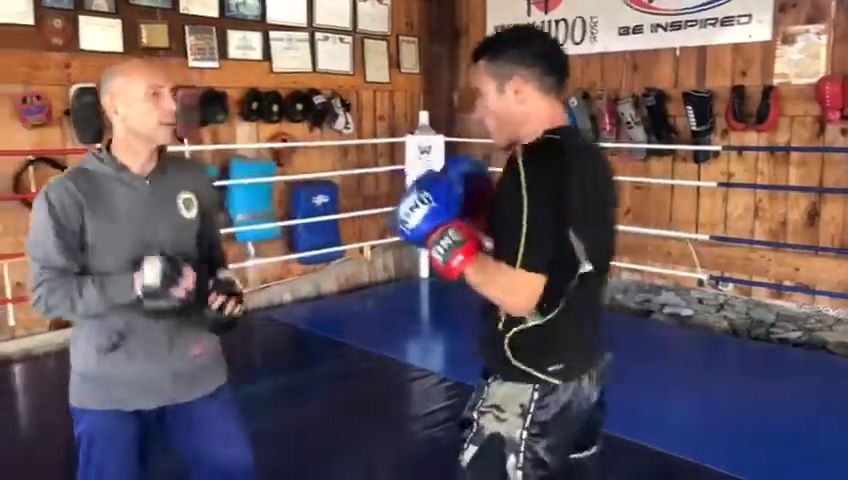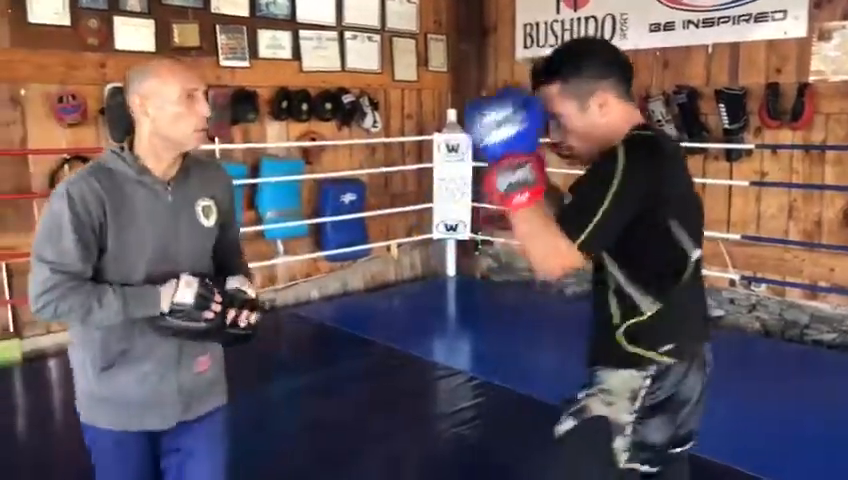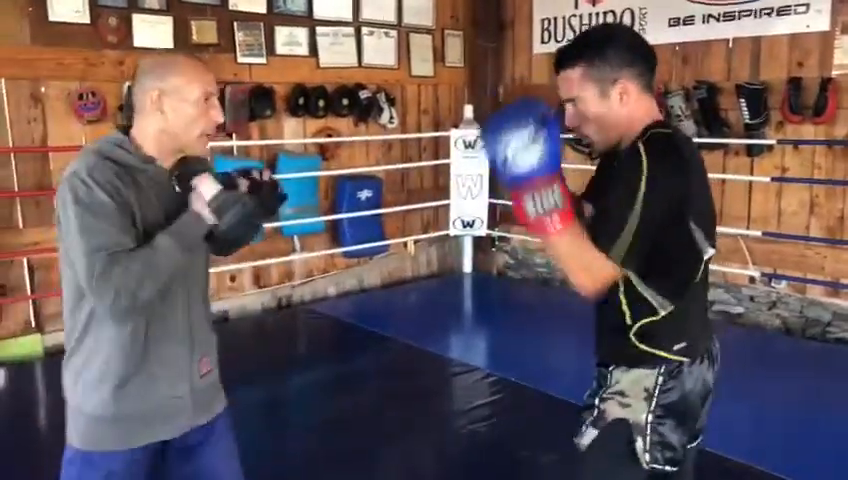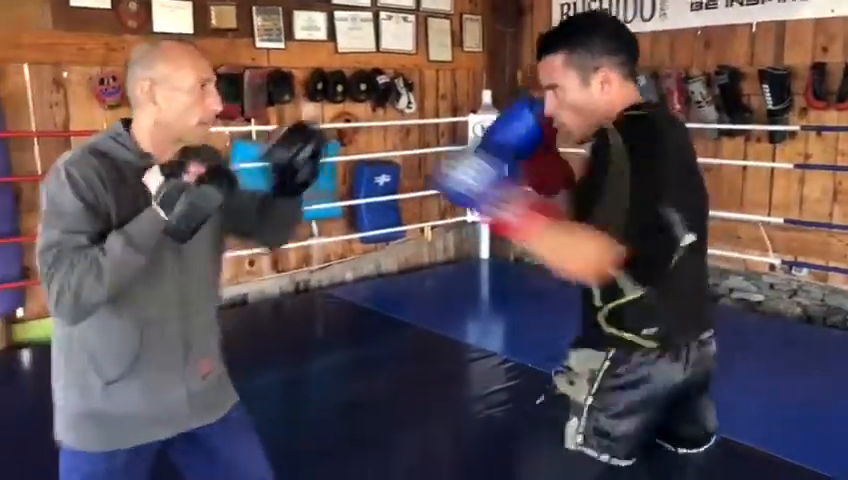
dt=0.3s
person 1, frame 1
left shoulder: (533, 167)
right shoulder: (585, 158)
left elbow: (520, 295)
left wrist: (448, 238)
right wrist: (479, 219)
left hip: (532, 385)
right hip: (580, 370)
person 1, frame 2
left shoulder: (630, 164)
right shoulder: (648, 152)
left elbow: (551, 258)
right elbow: (570, 219)
left wrist: (510, 164)
right wrist: (525, 163)
left hip: (641, 371)
right hip: (677, 358)
person 1, frame 3
left shoulder: (651, 163)
right shoulder: (633, 153)
left elbow: (590, 274)
right elbow: (590, 226)
left wrist: (537, 184)
right wrist: (541, 177)
left hip: (653, 371)
right hip: (679, 359)
person 1, frame 4
left shoulder: (632, 146)
right shoulder: (647, 133)
left elbow: (589, 257)
right elbow: (592, 222)
left wrist: (506, 202)
left hip: (627, 356)
person 2, frame 1
left shoulder: (193, 177)
right shoulder: (67, 193)
right elbow: (48, 293)
left wrist: (220, 285)
right wrist: (136, 283)
left hip: (192, 367)
right hip: (110, 382)
person 2, frame 2
left shoulder: (214, 181)
right shoulder: (86, 192)
right elbow: (49, 297)
left wrist: (239, 289)
right wrist: (158, 299)
left hip: (198, 386)
right hip: (117, 394)
person 2, frame 3
left shoulder: (195, 175)
right shoulder: (92, 179)
left elbow: (219, 243)
right elbow: (116, 292)
left wrist: (251, 209)
right wrist: (201, 215)
left hip: (196, 391)
right hip: (116, 406)
person 2, frame 4
left shoulder: (197, 167)
right shoulder: (81, 173)
left elbow: (268, 230)
right elbow: (68, 294)
left wrist: (291, 184)
right wrist: (160, 215)
left hip: (200, 389)
right hip: (109, 406)
